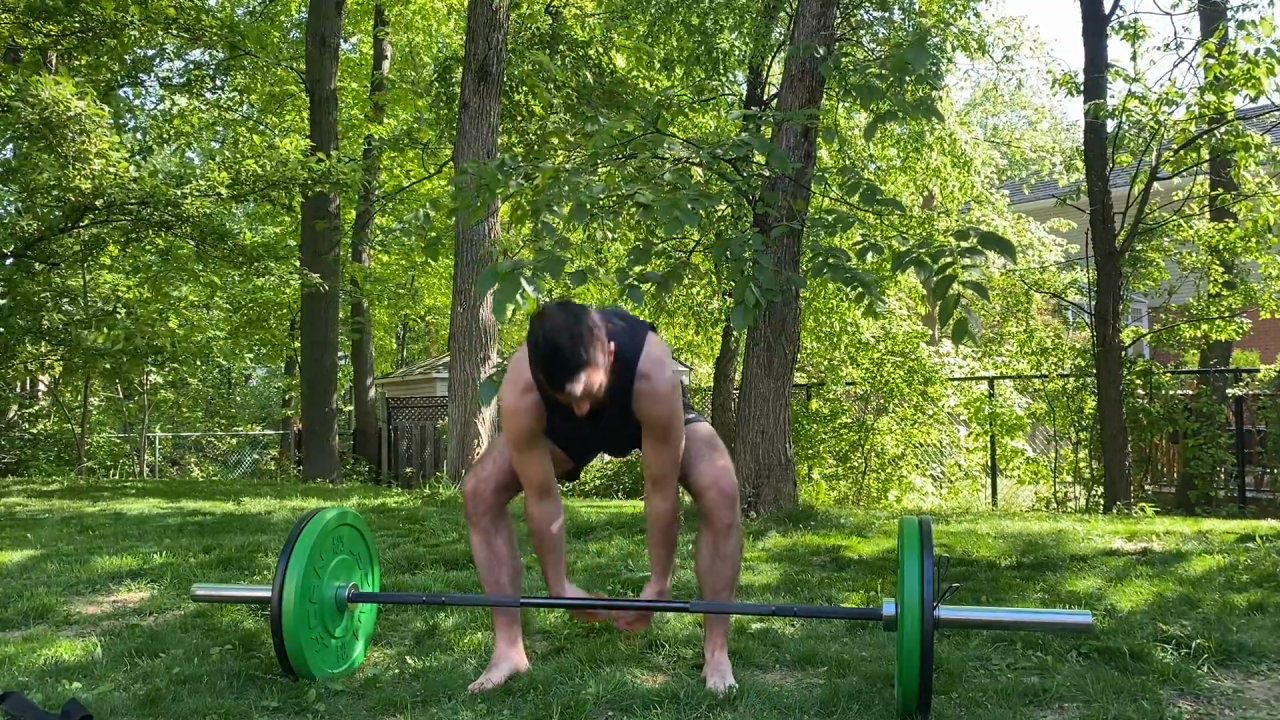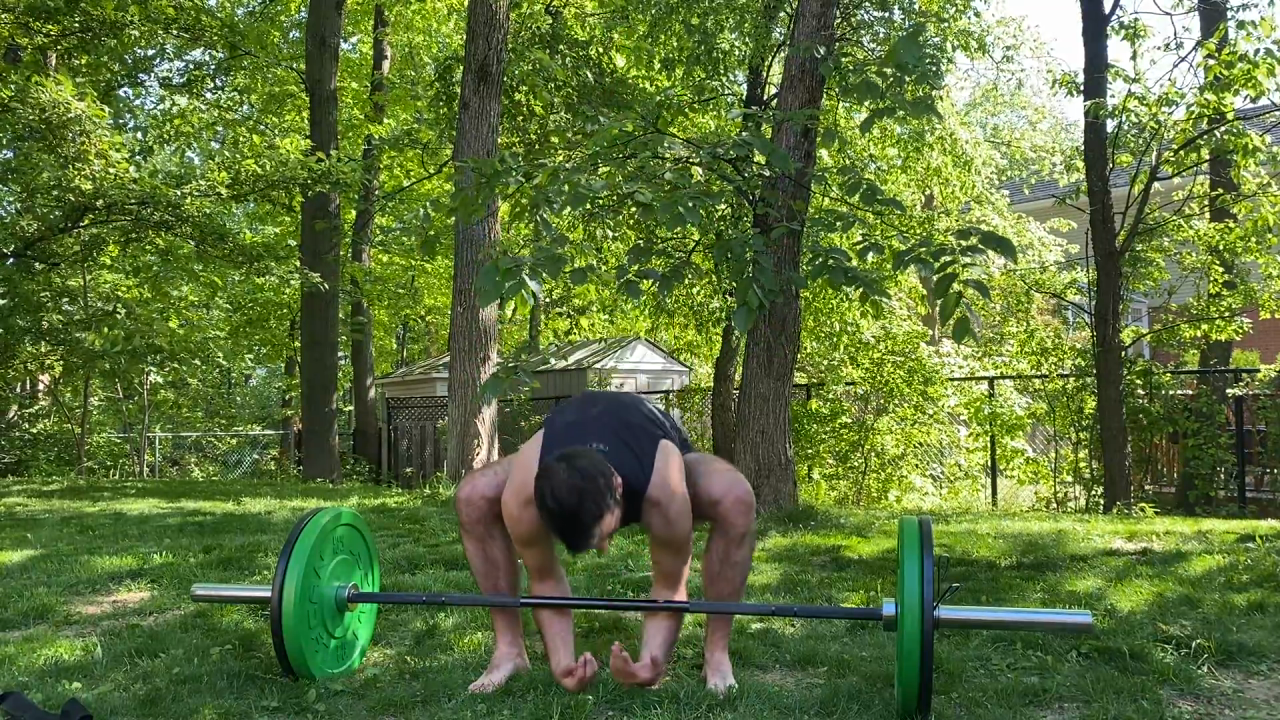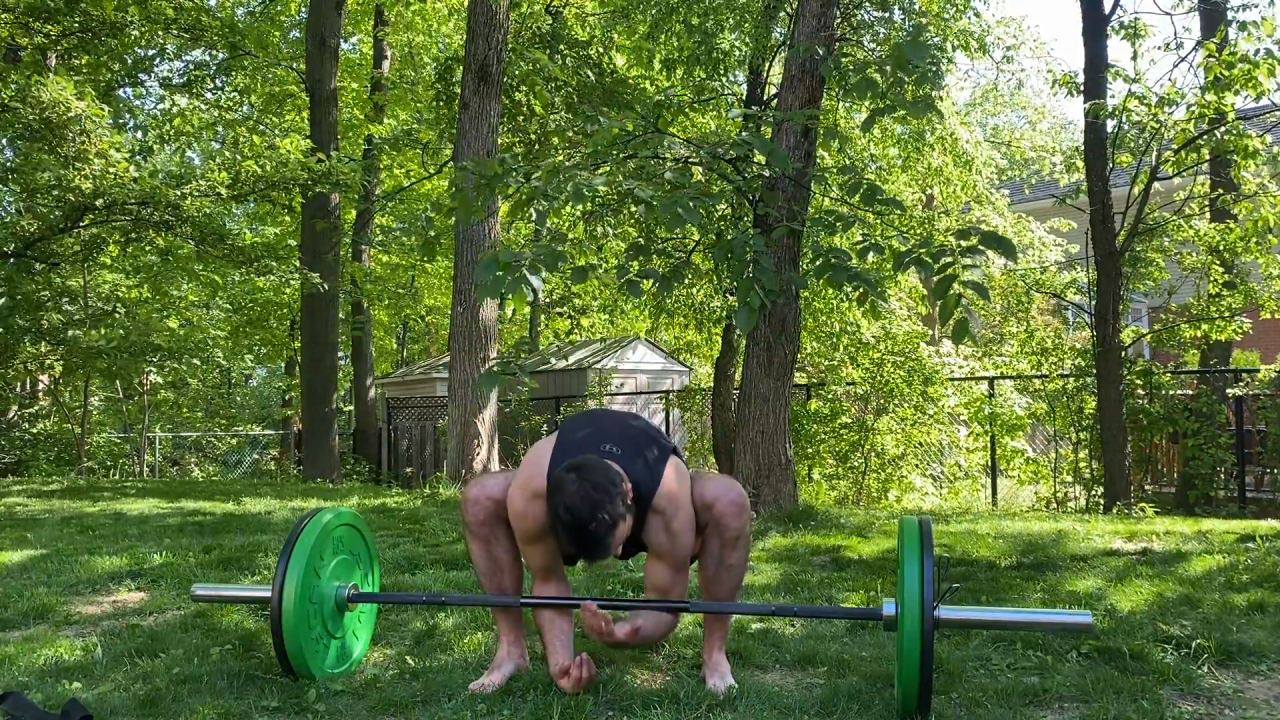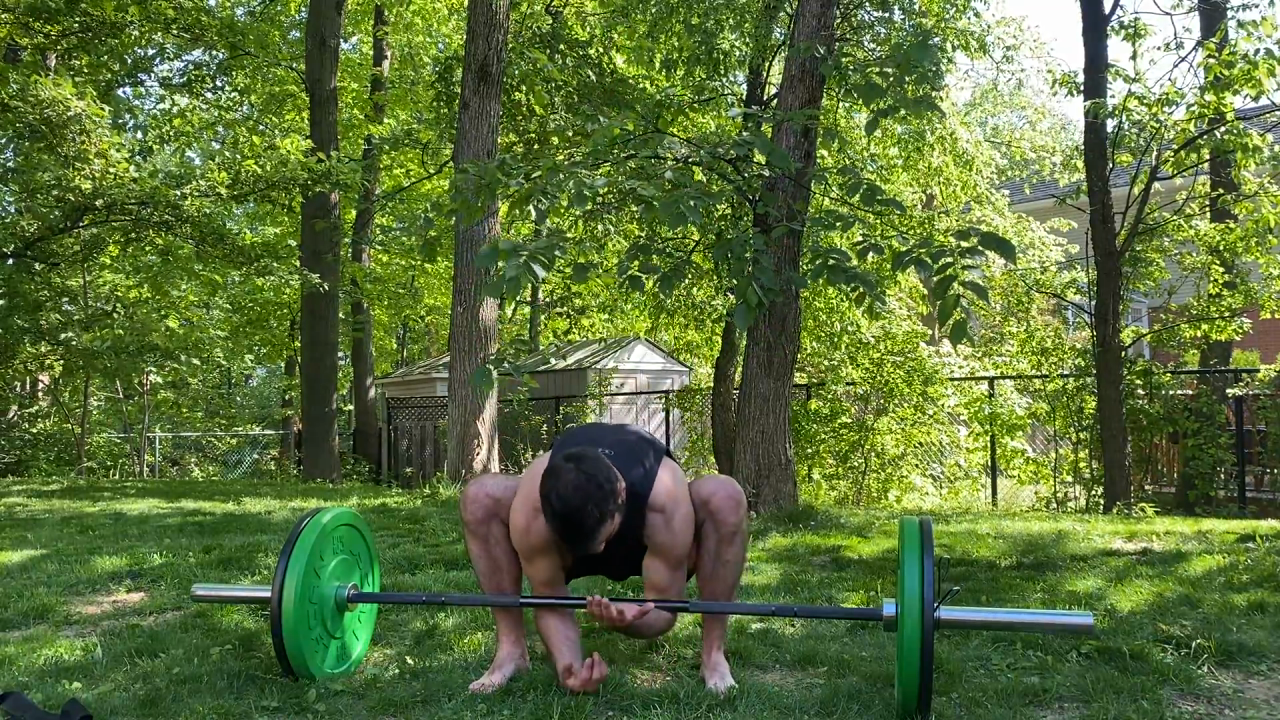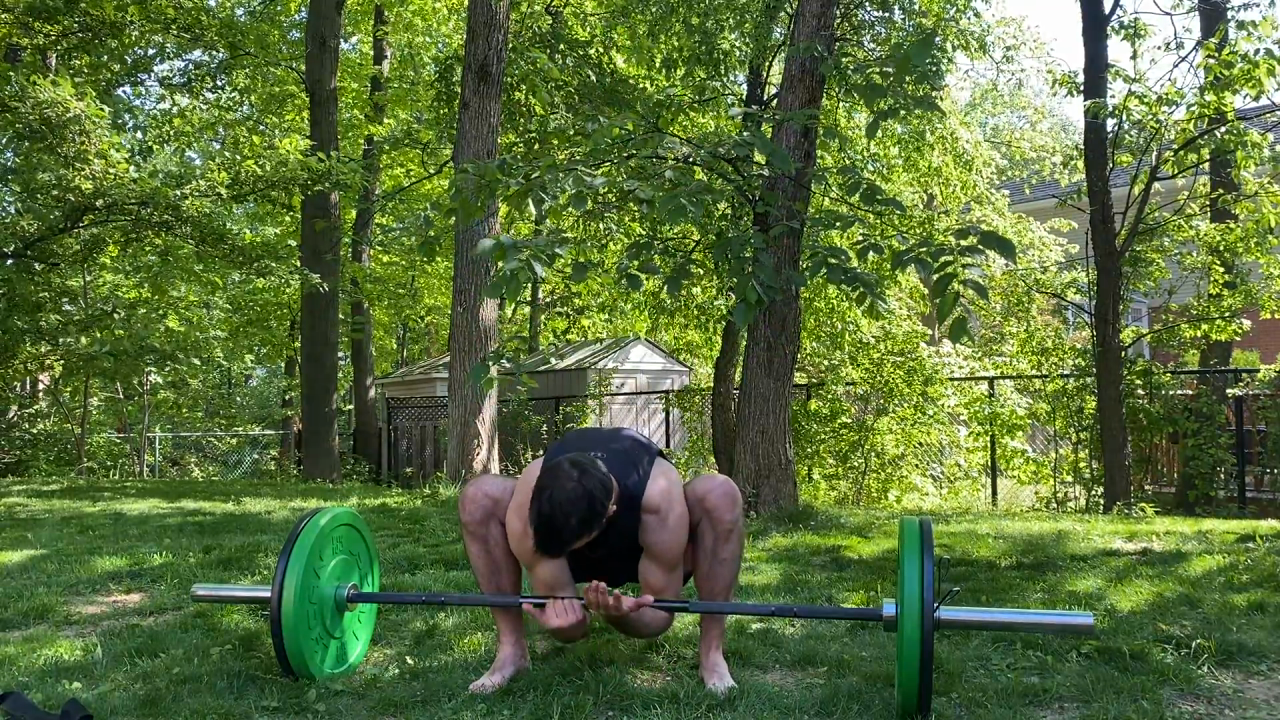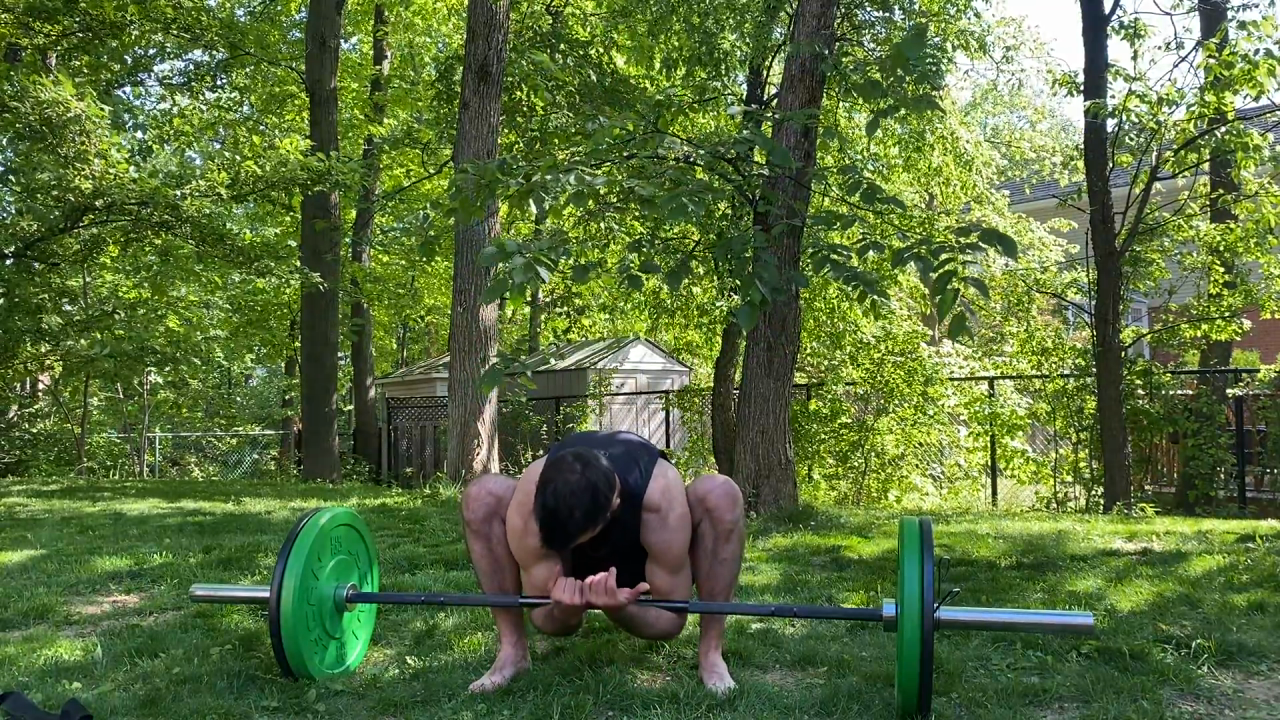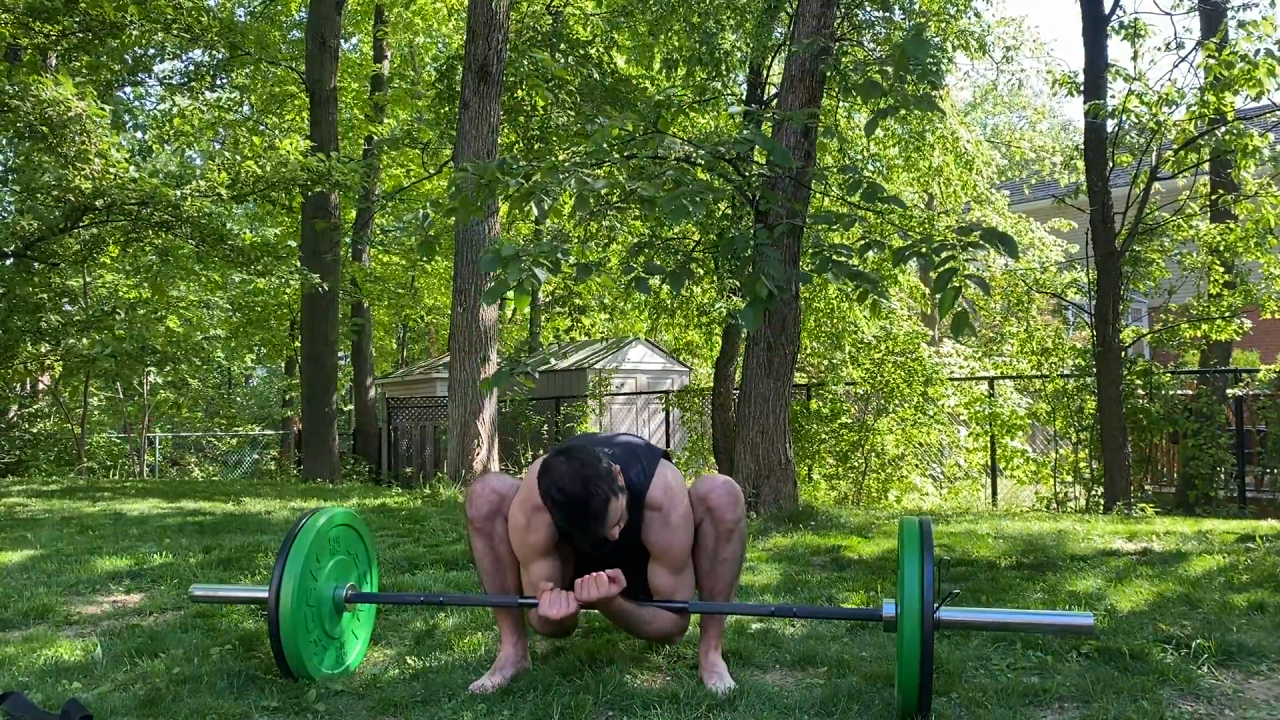
dt=0.3s
person 1, frame 1
left shoulder: (652, 374)
right shoulder: (520, 390)
left elbow: (662, 492)
right elbow: (541, 497)
left wrist: (657, 583)
right wrist: (558, 585)
left hip: (645, 406)
left knee: (719, 489)
right knee: (481, 491)
left ankle: (716, 651)
right ankle: (509, 646)
person 1, frame 2
left shoulder: (663, 493)
right shoulder: (523, 496)
left elbow: (670, 585)
right elbow: (544, 577)
left wrist: (651, 661)
right wrist: (561, 659)
left hip: (658, 455)
left knee: (734, 500)
right knee: (474, 499)
left ankle: (716, 653)
right ankle: (509, 648)
person 1, frame 3
left shoulder: (668, 498)
right shoulder: (530, 493)
left elbow: (664, 606)
right elbow: (547, 580)
left wrist: (625, 634)
right wrist: (560, 661)
left knee: (728, 502)
right knee: (480, 499)
left ankle: (714, 653)
right ankle: (511, 649)
person 1, frame 4
left shoulder: (666, 498)
right shoulder: (529, 508)
left elbow: (664, 606)
right elbow: (548, 594)
left wrist: (628, 619)
right wrist: (568, 664)
left hip: (652, 543)
right hip: (571, 537)
left knee: (725, 498)
right knee: (480, 497)
left ankle: (713, 653)
right ankle: (512, 649)
person 1, frame 5
left shoulder: (661, 501)
right shoulder: (526, 506)
left elbow: (662, 611)
right elbow: (558, 602)
left wrist: (620, 614)
right wrist: (564, 620)
left hip: (650, 551)
left knee: (720, 496)
right knee: (478, 498)
left ankle: (711, 653)
right ankle: (511, 648)
person 1, frame 6
left shoulder: (662, 500)
right shoulder: (528, 501)
left elbow: (673, 617)
right elbow: (541, 610)
left wrist: (621, 610)
right wrist: (564, 612)
left hip: (651, 554)
right hip: (579, 563)
left knee: (720, 495)
right knee: (481, 497)
left ankle: (711, 653)
right ankle: (512, 650)
person 1, frame 7
left shoulder: (664, 495)
right shoulder: (532, 504)
left elbow: (674, 623)
right elbow: (539, 614)
left wrist: (612, 606)
right wrist: (555, 616)
left hip: (661, 566)
right hip: (577, 562)
left knee: (722, 496)
right knee: (486, 495)
left ankle: (711, 653)
right ankle: (513, 650)
